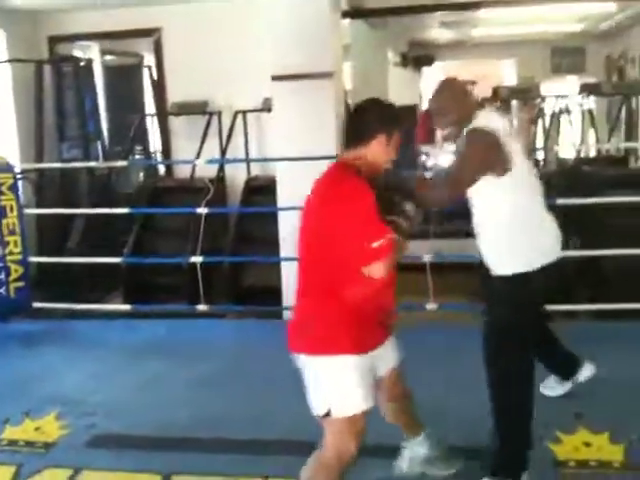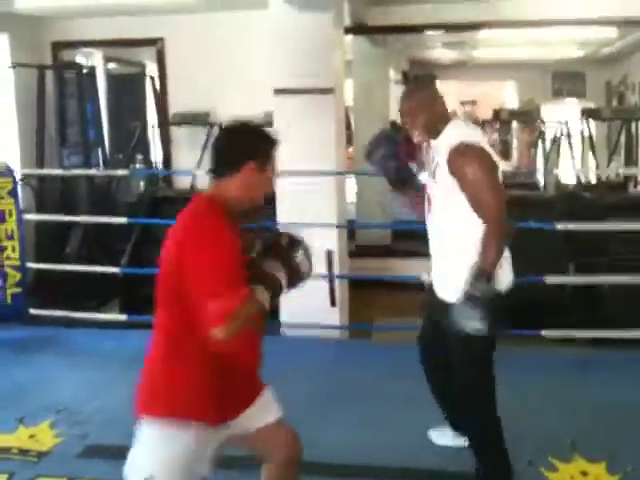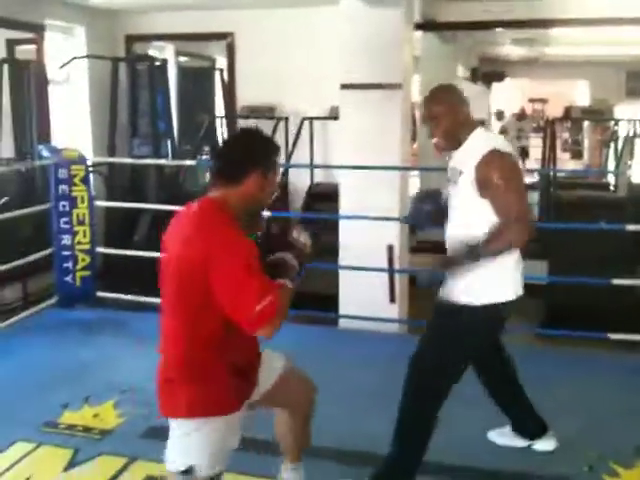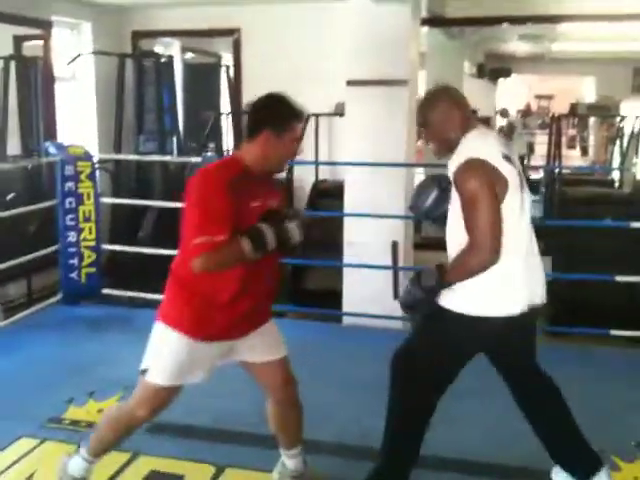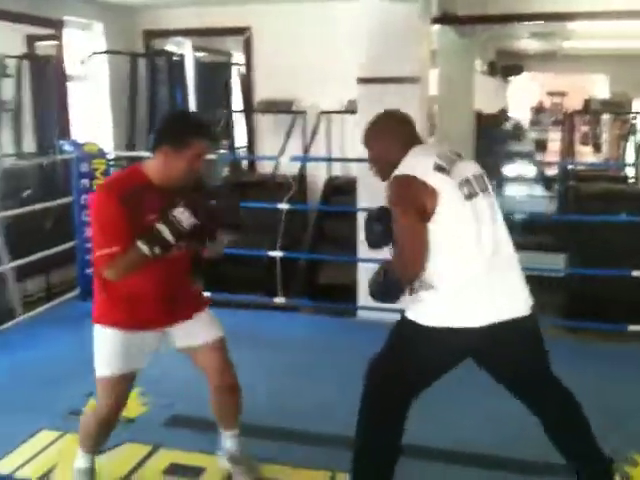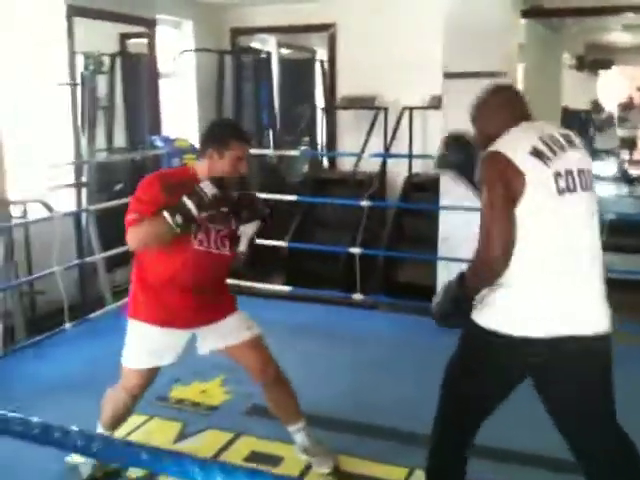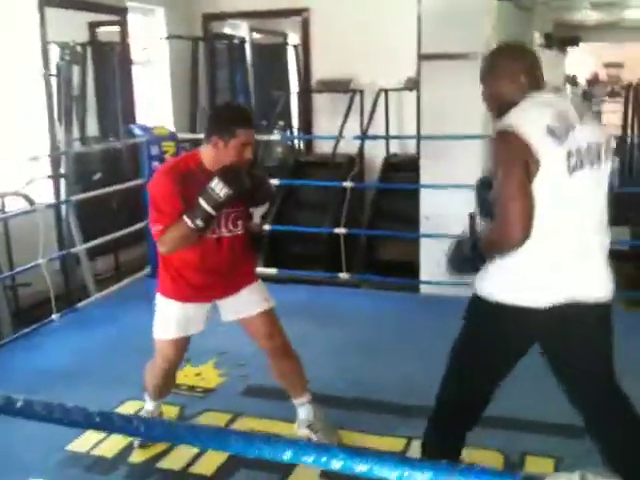
dt=0.5s
person 1, frame 1
left shoulder: (481, 136)
right shoulder: (483, 135)
left elbow: (448, 190)
left hip: (523, 257)
right hip: (516, 254)
left knee: (504, 354)
right knee: (523, 323)
right ankle: (570, 368)
person 1, frame 2
left shoulder: (464, 150)
right shoulder: (439, 146)
left elbow: (497, 223)
right elbow: (439, 205)
left wrist: (480, 285)
left hip: (474, 284)
right hip: (450, 281)
left knee: (470, 378)
right knee: (433, 352)
right ankle: (465, 426)
person 1, frame 3
left shoulder: (490, 158)
right shoulder: (471, 151)
left elbow: (518, 227)
left wrist: (465, 256)
right wrist: (439, 209)
left hip: (478, 292)
right hip: (491, 286)
left knee: (425, 376)
right knee: (487, 355)
right ankle: (533, 431)
person 1, frame 4
left shoulder: (472, 166)
right shoulder: (491, 148)
left elbow: (486, 251)
left wrist: (432, 280)
right wrist: (444, 207)
left hip: (479, 303)
right hip: (521, 294)
left knee: (413, 371)
right knee: (525, 374)
person 1, frame 5
left shoulder: (405, 182)
right shoulder: (463, 165)
left elbow: (410, 269)
left wrist: (383, 282)
right wrist: (396, 226)
left hip: (447, 314)
right hip: (509, 306)
left knee: (383, 390)
right knee: (542, 387)
person 1, frame 6
left shoulder: (498, 160)
right shoulder: (574, 147)
left elbow: (495, 255)
left wrist: (462, 289)
left hip: (514, 320)
right hip: (583, 317)
left knee: (458, 411)
right knee: (598, 433)
person 1, frame 7
left shoulder: (511, 136)
right shoulder: (584, 122)
left elbow: (513, 232)
left wrist: (476, 244)
left hip: (518, 291)
right hip: (586, 287)
left knee: (466, 381)
right knee: (601, 395)
person 2, frame 1
left shoulder: (342, 181)
right shoulder: (348, 190)
right elbow: (379, 266)
left wrist: (389, 225)
right wrist: (402, 226)
left hip: (362, 323)
right hip: (329, 337)
left knee: (393, 388)
right knee: (343, 443)
person 2, frame 2
left shoulder: (219, 219)
right shoulder: (205, 230)
right elbow: (224, 326)
left wrist: (263, 265)
right wrist: (275, 277)
right hip: (180, 398)
left knee: (286, 450)
person 2, frame 3
left shoulder: (188, 218)
right shoulder: (220, 238)
right elbow: (266, 321)
right wrist: (284, 263)
left hip: (236, 360)
right hip: (201, 387)
left knee: (300, 392)
person 2, frame 4
left shoulder: (268, 183)
right shoulder: (212, 183)
left elbow: (283, 233)
right elbow: (203, 260)
left wrist: (285, 231)
right wrist: (264, 237)
left hip: (250, 317)
right hip: (192, 319)
left knee: (284, 389)
right knee: (144, 407)
person 2, frame 5
left shoulder: (186, 189)
right shoulder: (114, 193)
left elbow: (201, 246)
right elbow: (110, 269)
left wrist: (214, 225)
right wrist: (165, 234)
left hip: (181, 303)
right hip: (122, 313)
left knee: (223, 377)
right knee: (110, 403)
left ankle: (232, 449)
person 2, frame 6
left shoulder: (229, 199)
right shoulder: (161, 184)
left elbow: (234, 258)
right elbow: (136, 239)
left wrist: (248, 228)
right wrist: (192, 205)
left hip: (216, 307)
right hip: (157, 309)
left knee: (268, 371)
right knee: (131, 387)
left ankle: (304, 440)
person 2, frame 7
left shoulder: (239, 174)
right shoulder: (171, 177)
right elbow: (166, 243)
left wrist: (259, 205)
right wrist: (210, 203)
left hip: (237, 277)
right hip: (183, 286)
left knee: (276, 344)
right knee: (166, 358)
left ankle: (308, 417)
right ankle: (150, 411)
